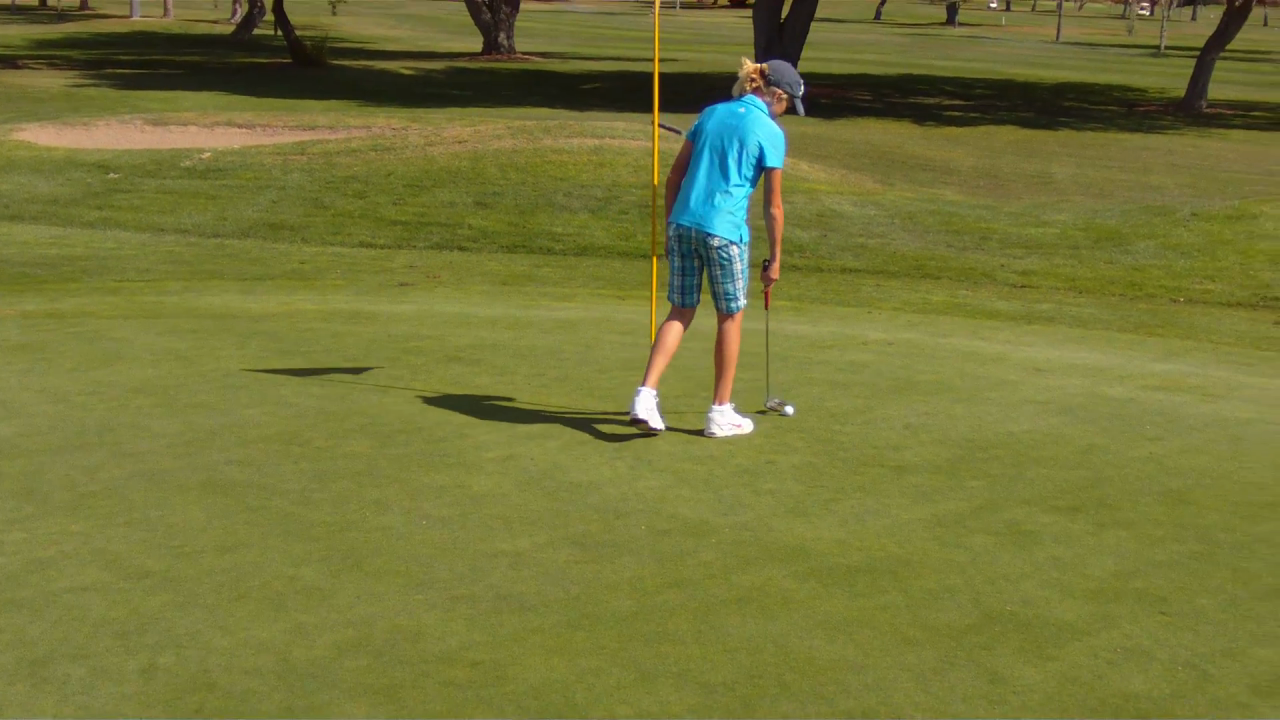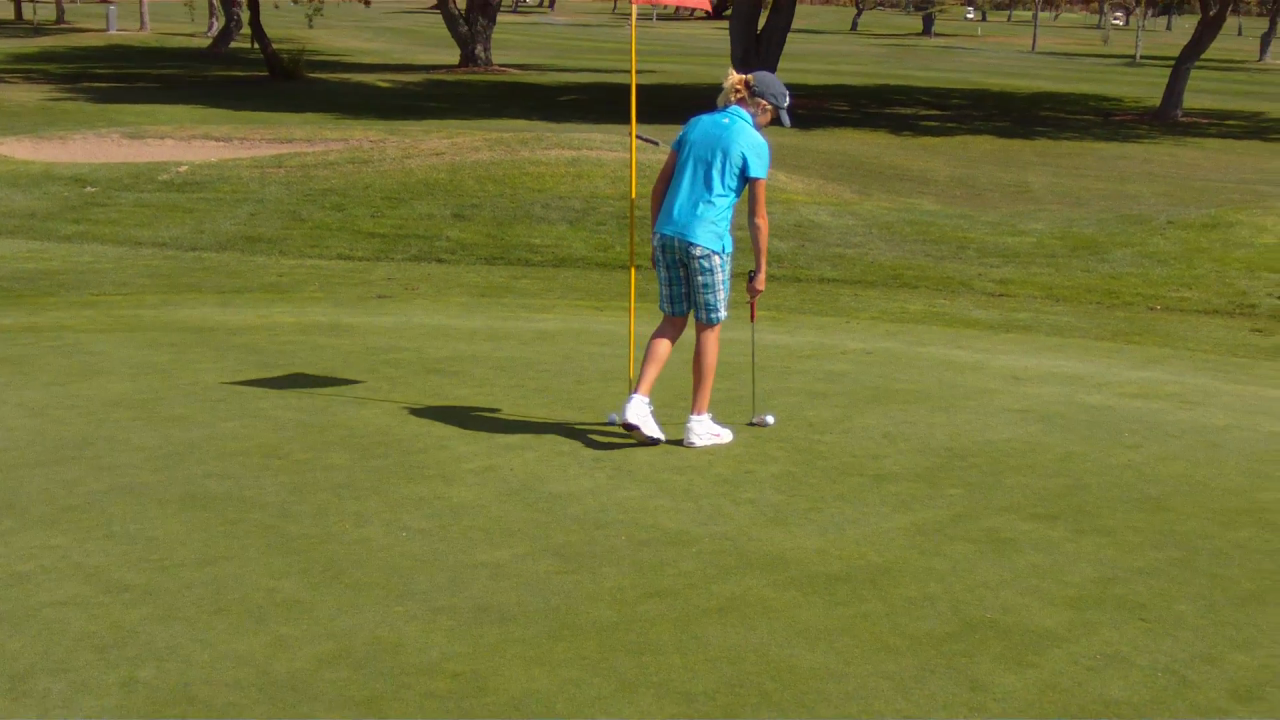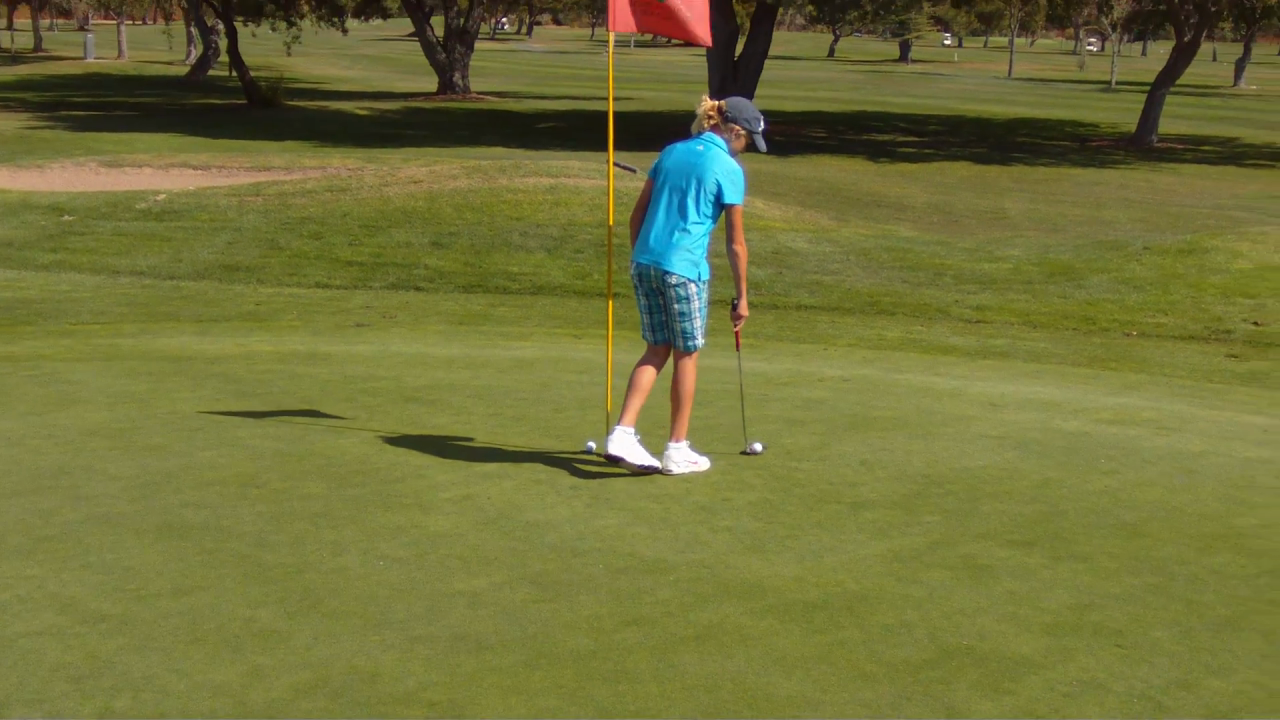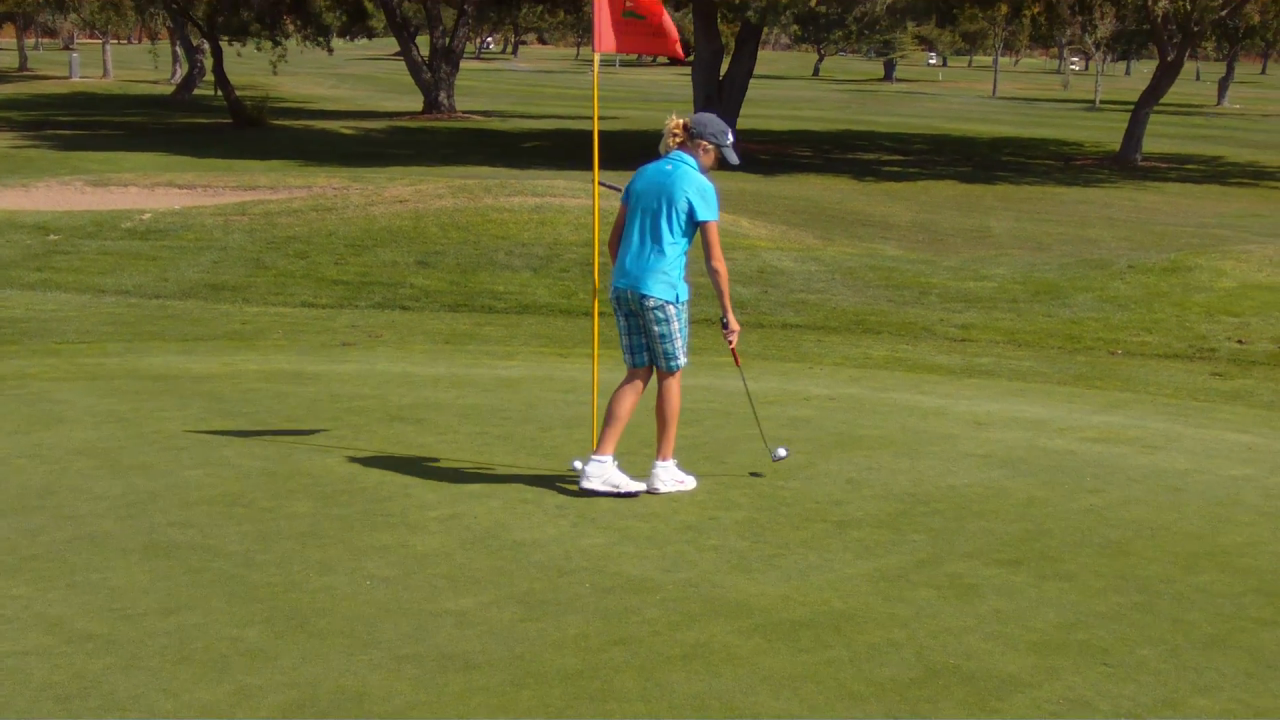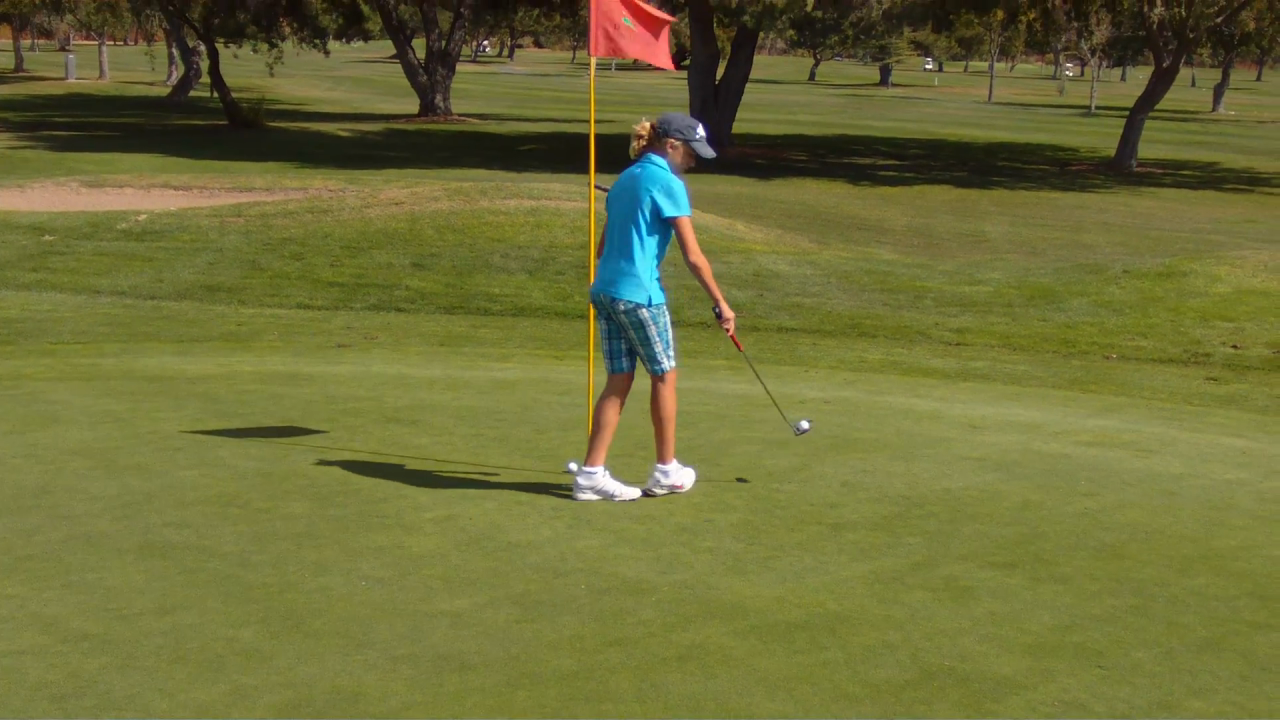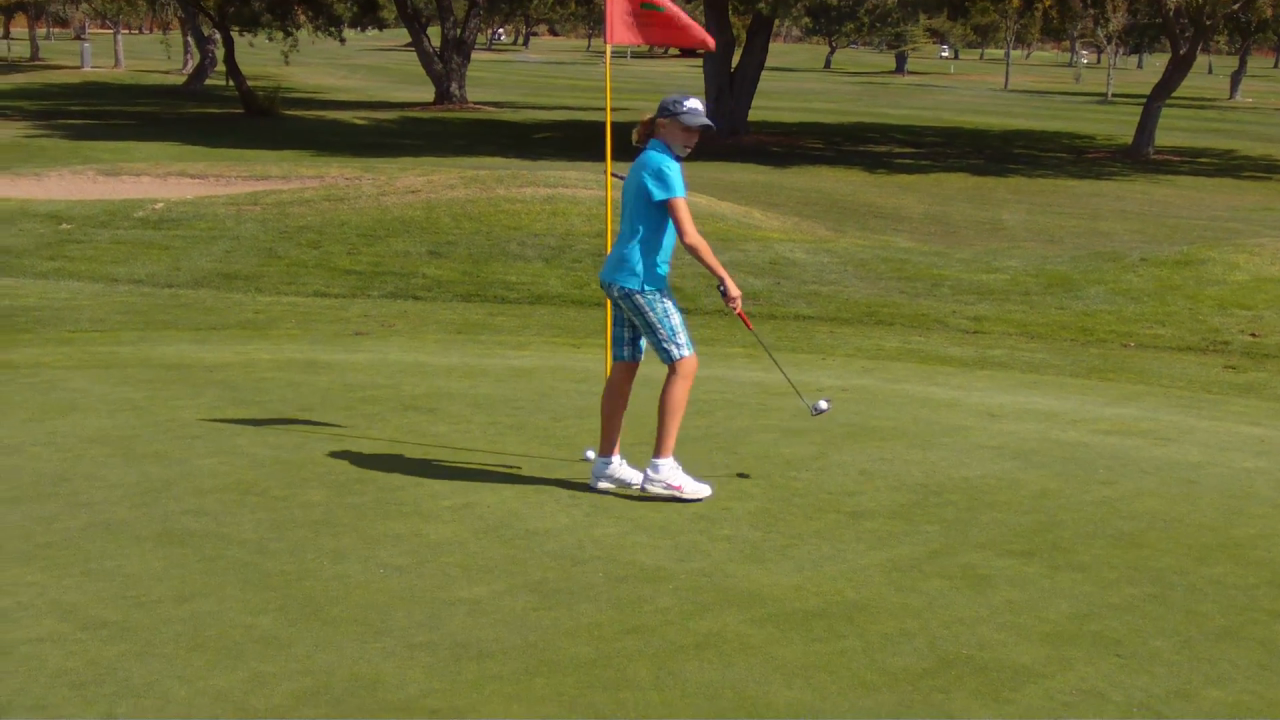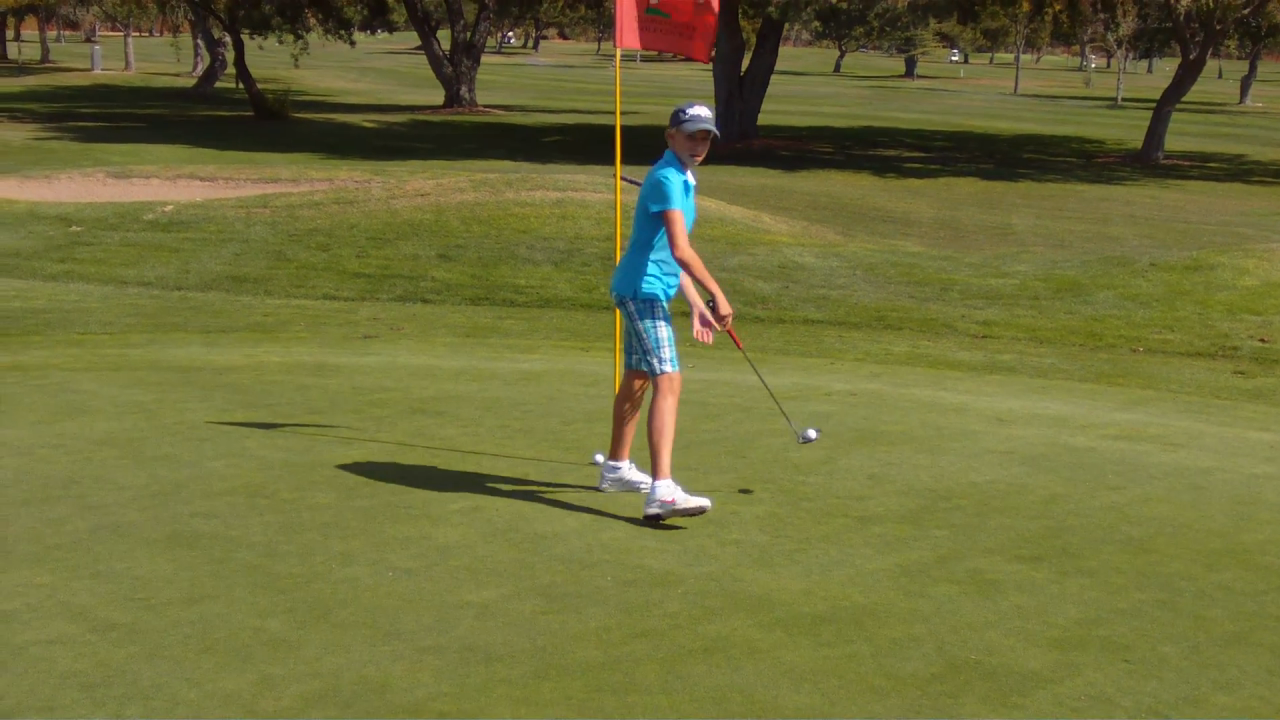
dt=0.2s
person 1, frame 1
left shoulder: (711, 113)
right shoulder: (770, 133)
left elbow: (674, 176)
right elbow: (773, 205)
left wrist: (672, 225)
right wrist: (775, 259)
left hip: (683, 224)
right hip: (724, 231)
left knee: (680, 311)
right knee: (730, 318)
left ankle: (646, 395)
right ankle: (720, 412)
person 1, frame 2
left shoulder: (695, 125)
right shoulder: (754, 143)
left elbow: (660, 186)
right elbow: (757, 216)
right wrist: (760, 270)
left hip: (668, 234)
right hip: (707, 241)
left knee: (672, 321)
right knee: (708, 328)
left ankle: (638, 402)
right ankle: (699, 422)
person 1, frame 3
left shoulder: (671, 152)
right shoulder: (728, 169)
left elbow: (637, 215)
right elbow: (735, 243)
right wrist: (742, 297)
left hip: (645, 263)
right hip: (684, 269)
left knee: (656, 351)
right knee: (686, 356)
left ankle: (622, 434)
right ankle: (677, 449)
person 1, frame 4
left shoulder: (643, 175)
right shoulder: (700, 186)
left elbow: (615, 239)
right elbow: (714, 259)
right wrist: (728, 313)
left hip: (624, 287)
right hip: (663, 291)
left knee: (638, 375)
right knee: (671, 375)
left ankle: (599, 465)
right ankle: (664, 469)
person 1, frame 5
left shoulder: (625, 179)
right shoulder: (668, 184)
right elbow: (692, 254)
right wrist: (720, 303)
left hip: (606, 290)
right hip: (638, 293)
left knee: (619, 381)
right knee: (664, 375)
left ankle: (591, 475)
right ankle: (666, 469)
person 1, frame 6
left shoulder: (647, 164)
right shoulder: (663, 167)
right elbow: (689, 236)
left wrist: (658, 287)
right wrist: (725, 279)
left hip: (622, 278)
right hip: (640, 281)
left knee: (624, 370)
right knee: (684, 364)
left ankle: (607, 465)
right ankle: (662, 469)
person 1, frame 7
left shoulder: (685, 181)
right shoulder: (667, 179)
left elbow: (681, 256)
right elbow: (679, 251)
left wrist: (696, 308)
right wrist: (718, 295)
left hip: (653, 290)
right hip: (643, 290)
left knee: (638, 377)
right knee: (668, 381)
left ankle: (617, 467)
right ankle: (661, 488)
